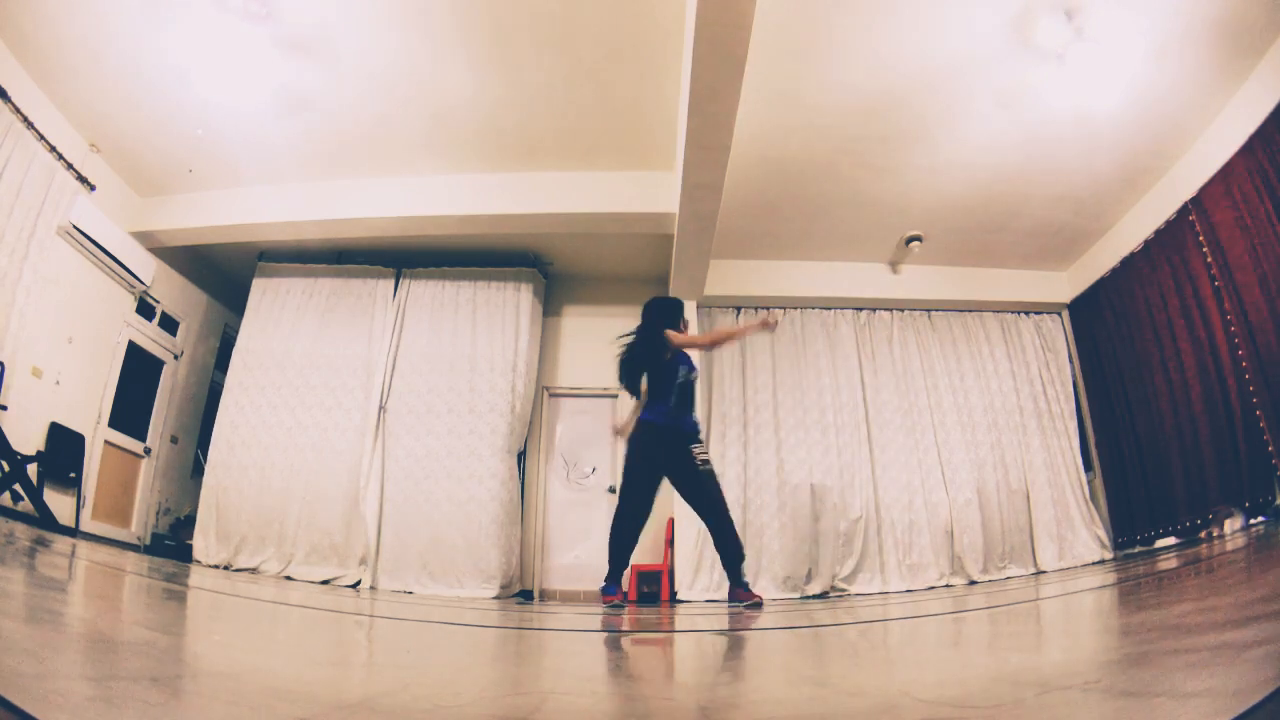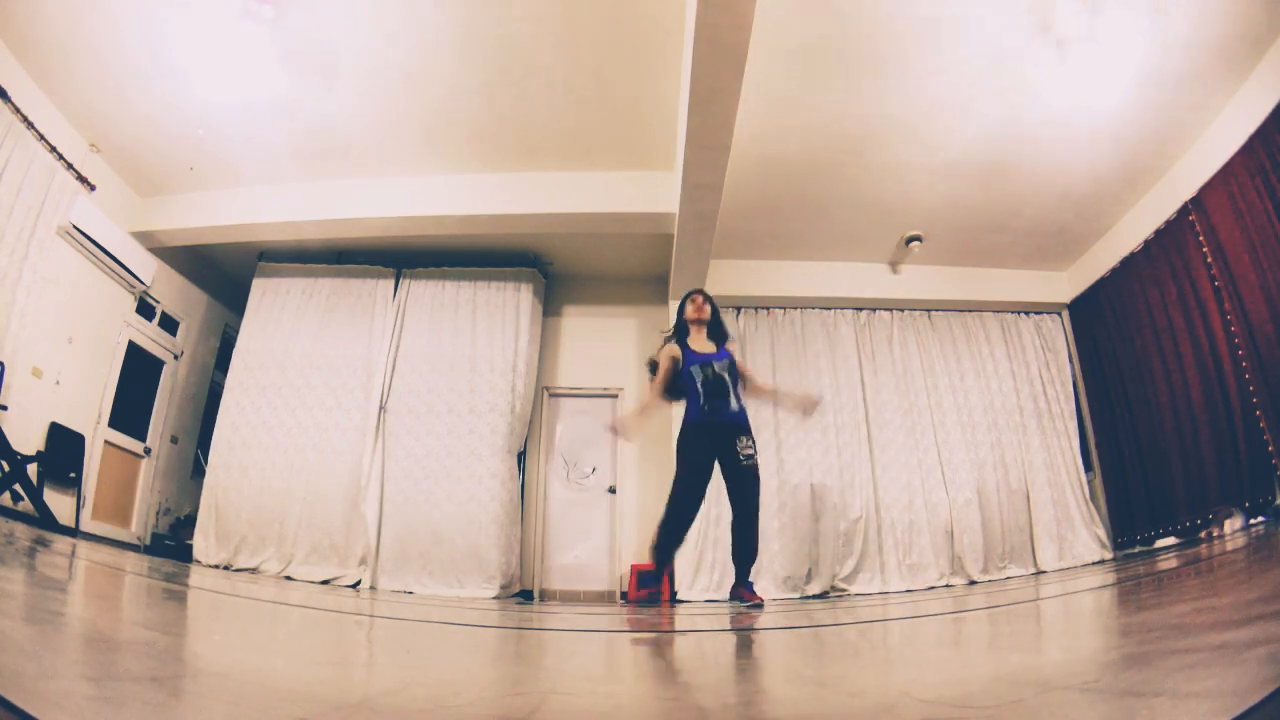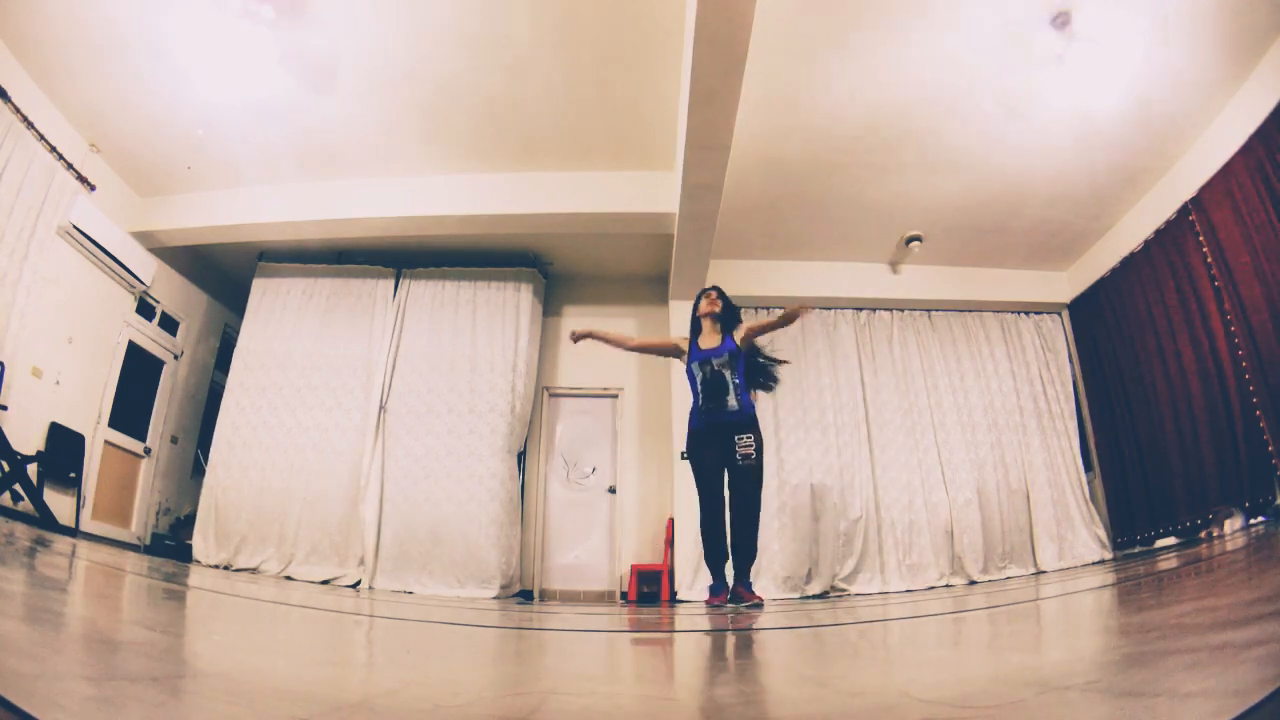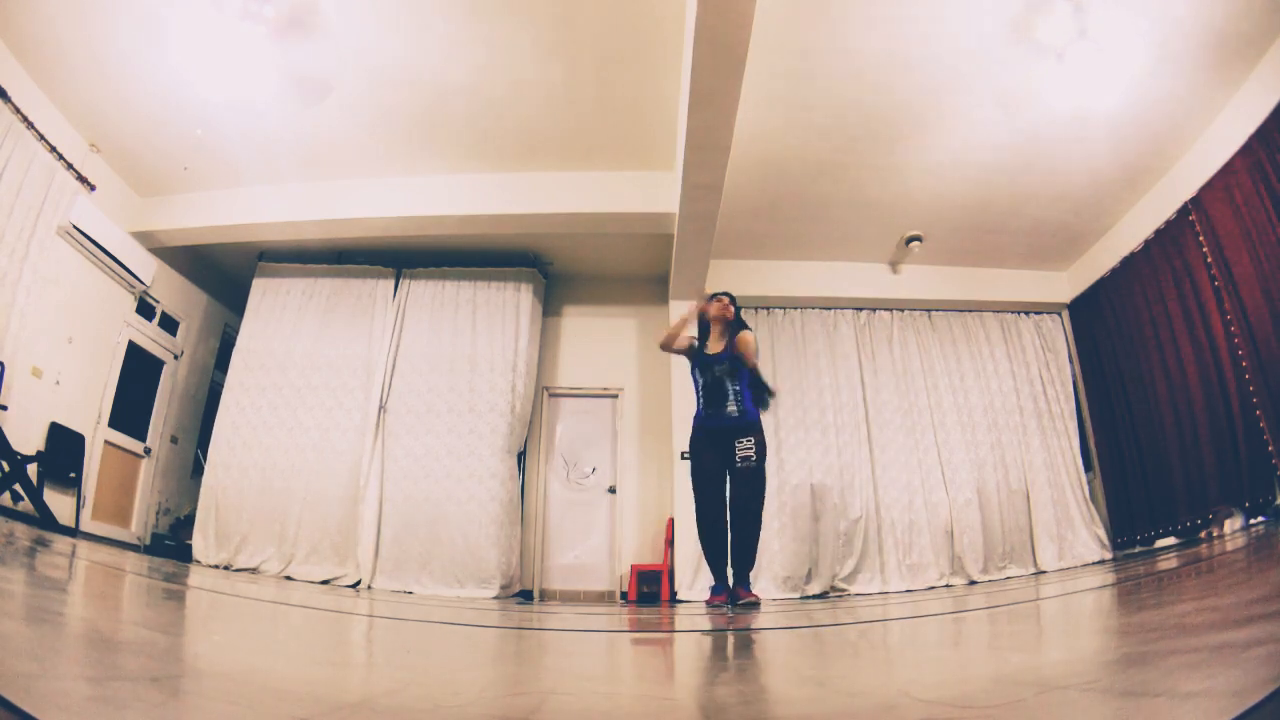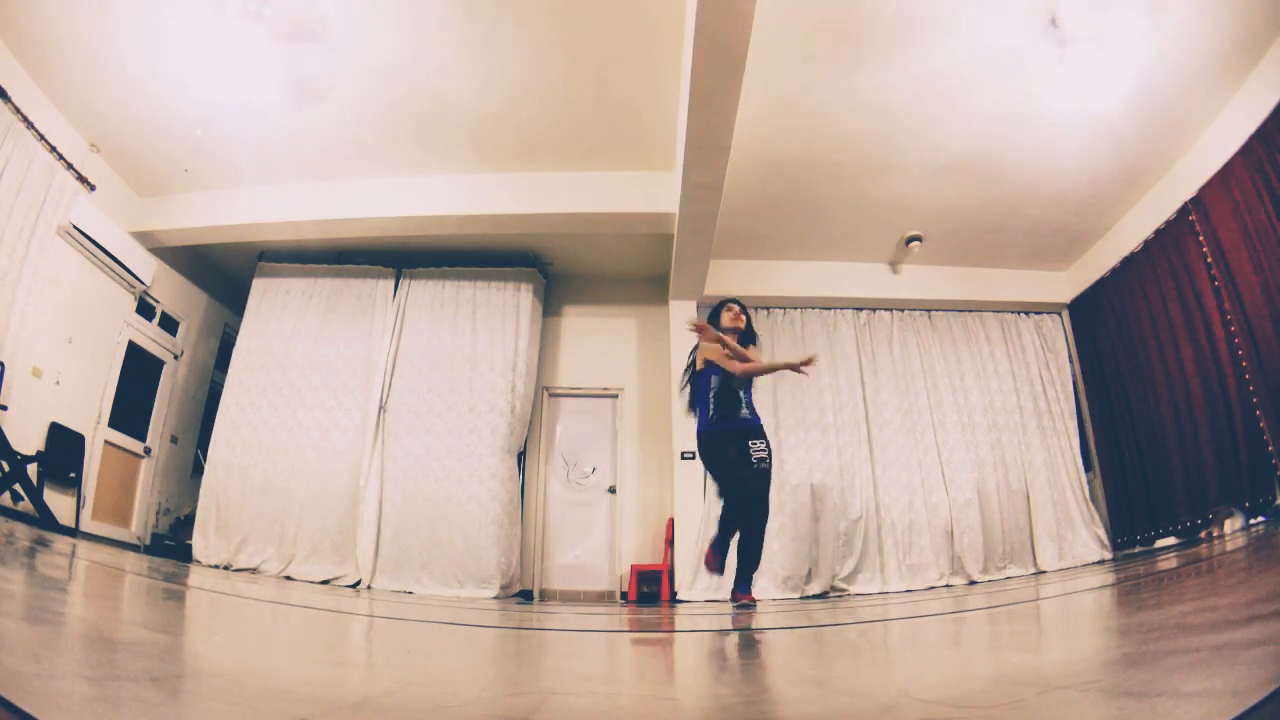
dt=0.3s
person 1, frame 1
left shoulder: (672, 349)
right shoulder: (662, 338)
left elbow: (646, 391)
right elbow: (707, 341)
left wrist: (631, 421)
right wrist: (753, 326)
left hip: (683, 439)
right hip: (653, 438)
left knee: (715, 509)
right knee: (632, 512)
left ankle: (737, 583)
right ankle: (613, 583)
person 1, frame 2
left shoulder: (725, 349)
right shoulder: (674, 349)
left elbow: (753, 384)
right elbow: (657, 391)
left wrist: (792, 399)
right wrist: (631, 417)
left hip: (736, 430)
right hip: (698, 433)
left knee: (746, 506)
right knee: (682, 505)
left ankle: (742, 583)
right ankle: (656, 578)
person 1, frame 3
left shoulder: (739, 334)
right shoulder: (684, 346)
left elbow: (775, 323)
right elbow: (634, 344)
left wrist: (791, 314)
right wrist: (594, 335)
left hip: (741, 428)
right hip: (703, 432)
left knee: (747, 504)
right knee: (711, 506)
left ankle: (742, 582)
right ankle: (719, 583)
person 1, frame 4
left shoulder: (743, 336)
right shoulder: (694, 345)
left elbow: (751, 359)
right elbow: (666, 344)
right wrist: (691, 313)
left hip: (744, 432)
right hip: (705, 436)
left knee: (747, 504)
right knee: (709, 509)
left ankle: (741, 582)
right ankle: (720, 584)
person 1, frame 5
left shoulder: (748, 348)
right shoulder: (706, 346)
left elbow: (748, 359)
right elbow: (737, 369)
left wrist: (717, 336)
left hip: (750, 434)
right hip: (716, 436)
left knee: (758, 504)
right knee: (741, 492)
left ankle: (743, 585)
right ankle: (720, 541)
